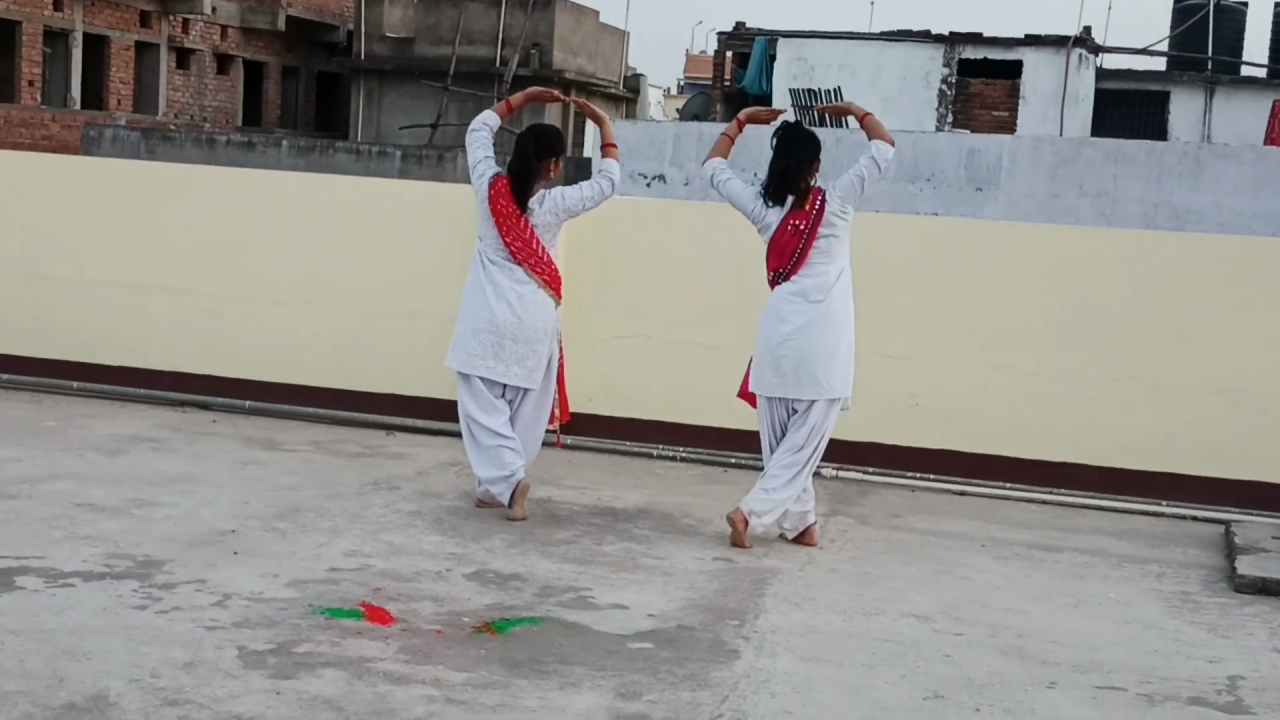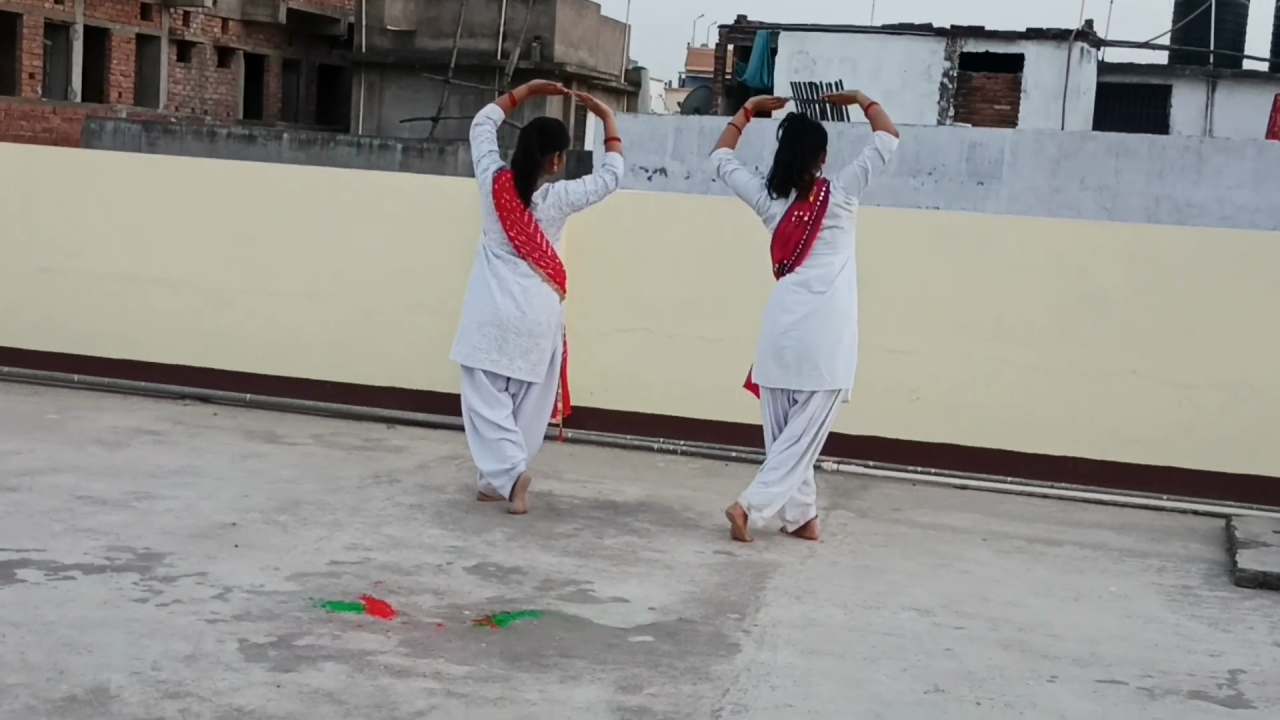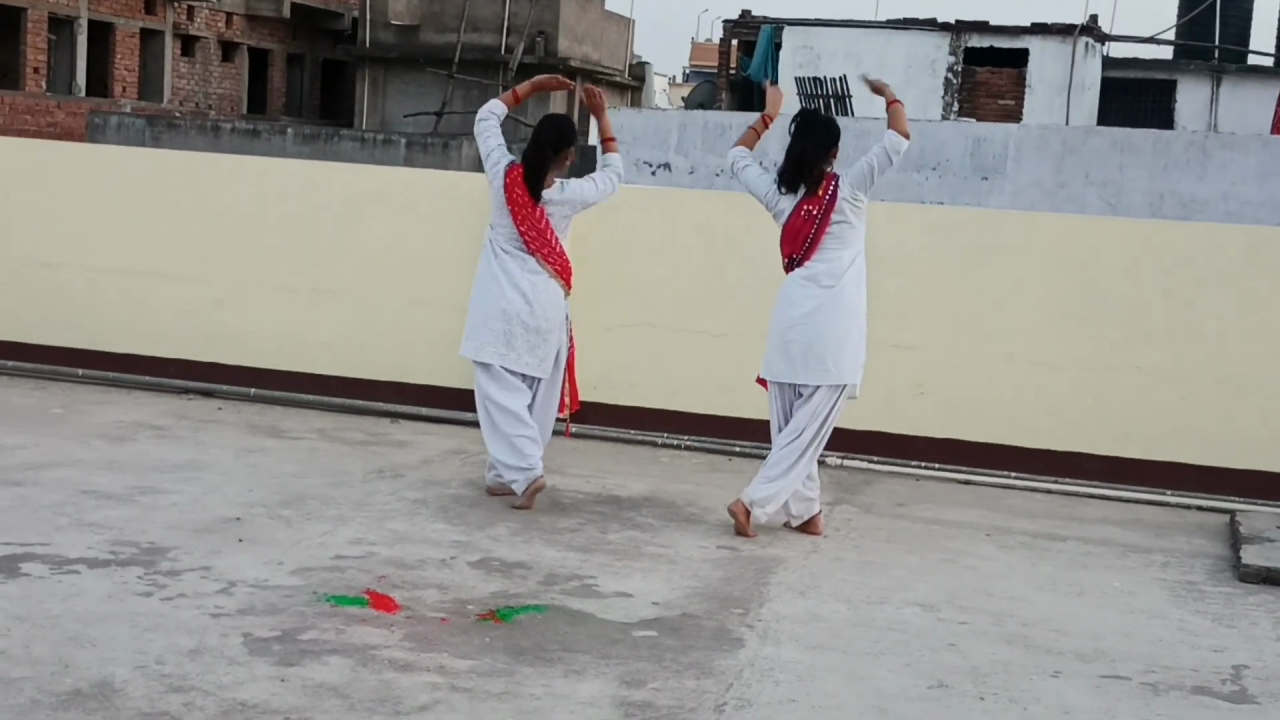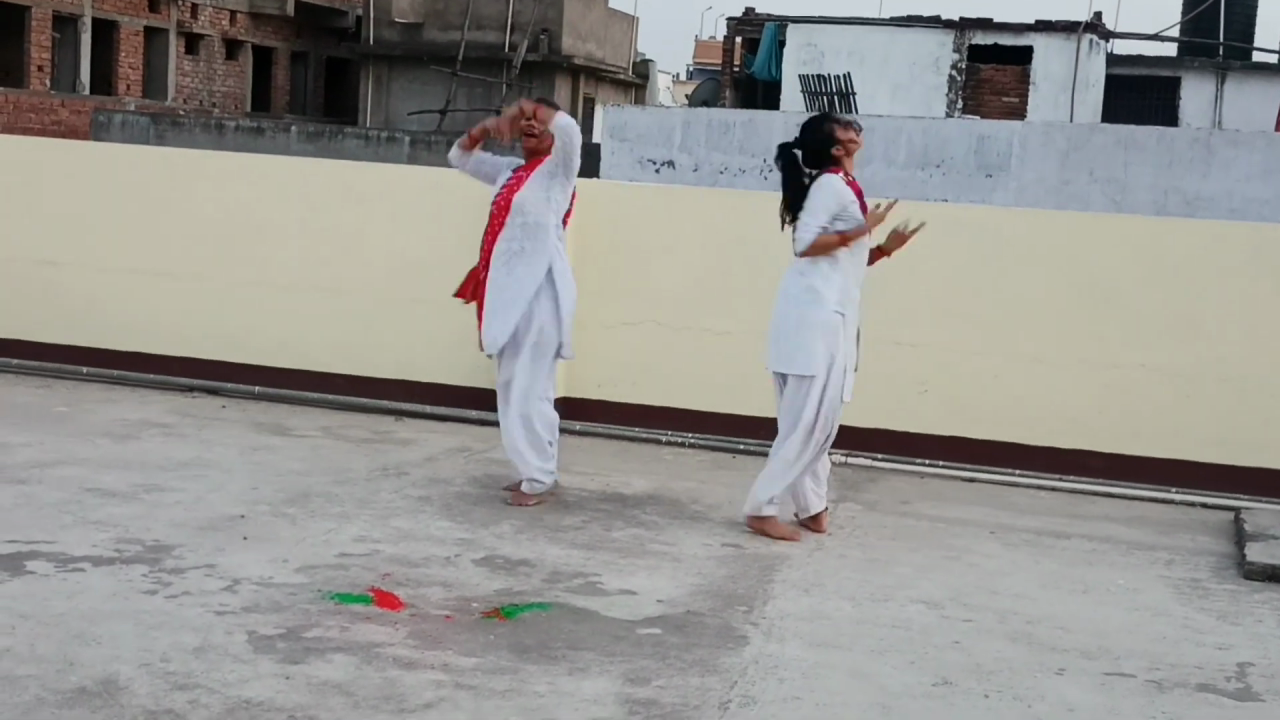
dt=0.4s
person 1, frame 1
left shoulder: (763, 208)
right shoulder: (836, 203)
left elbow: (714, 167)
right elbow: (884, 147)
left wrist: (742, 119)
right wrist: (855, 111)
left hip: (780, 334)
right hip: (824, 340)
left knee: (782, 439)
right knee: (806, 440)
left ankle: (800, 522)
right ankle: (752, 511)
person 1, frame 2
left shoulder: (769, 199)
right shoulder: (841, 194)
left elbow: (721, 156)
right elbow: (888, 138)
left wrist: (750, 109)
right wrist: (861, 99)
left hip: (783, 325)
right hip: (826, 331)
left knee: (785, 429)
right knee: (805, 431)
left ankle: (800, 516)
right ankle: (752, 505)
person 1, frame 3
left shoulder: (780, 193)
right shoulder: (847, 188)
left elbow: (738, 157)
right elbow: (898, 140)
left wrist: (766, 116)
right wrist: (888, 95)
left hip: (793, 319)
right hip: (833, 326)
left knee: (793, 423)
right knee: (809, 426)
left ankle: (803, 510)
right ankle: (753, 502)
person 1, frame 4
left shoulder: (847, 190)
right shoulder: (829, 185)
right elbow: (807, 244)
left wrist: (890, 244)
right wrist: (862, 229)
left hip: (827, 315)
right hip: (816, 314)
left knee: (816, 417)
right knee: (808, 419)
left ankle: (811, 506)
right ankle: (763, 507)
person 2, frame 1
left shoulder: (489, 187)
right shoulder: (555, 204)
left elbow: (479, 129)
right elbow: (607, 181)
left wrist: (524, 98)
right wrist: (604, 124)
left hip: (487, 317)
right hip: (534, 320)
left knee: (483, 403)
right knee: (525, 410)
left ankle: (506, 480)
right ankle: (499, 485)
person 2, frame 2
left shoulder: (493, 181)
right shoulder: (560, 198)
left elbow: (482, 123)
right elbow: (611, 175)
left wrist: (526, 90)
right wrist: (607, 117)
left hip: (492, 310)
right hip: (538, 313)
left knee: (486, 396)
right knee: (528, 404)
left ankle: (506, 472)
right ankle: (500, 478)
person 2, frame 3
left shoulder: (505, 176)
right shoulder: (574, 191)
left elbow: (486, 117)
right elbow: (612, 177)
left wrist: (530, 86)
right wrist: (603, 121)
left hip: (501, 303)
right hip: (545, 308)
left knee: (501, 391)
right knee: (537, 393)
left ankle: (523, 471)
right ankle: (508, 473)
person 2, frame 4
left shoulder: (559, 167)
right shoulder: (508, 168)
left elbow: (569, 128)
right elbow: (459, 158)
left wrist: (524, 113)
right wrist: (484, 130)
left hip: (541, 287)
right hip: (508, 290)
left knee: (528, 386)
right knee: (517, 384)
left ankle: (538, 478)
right ankle: (538, 466)
